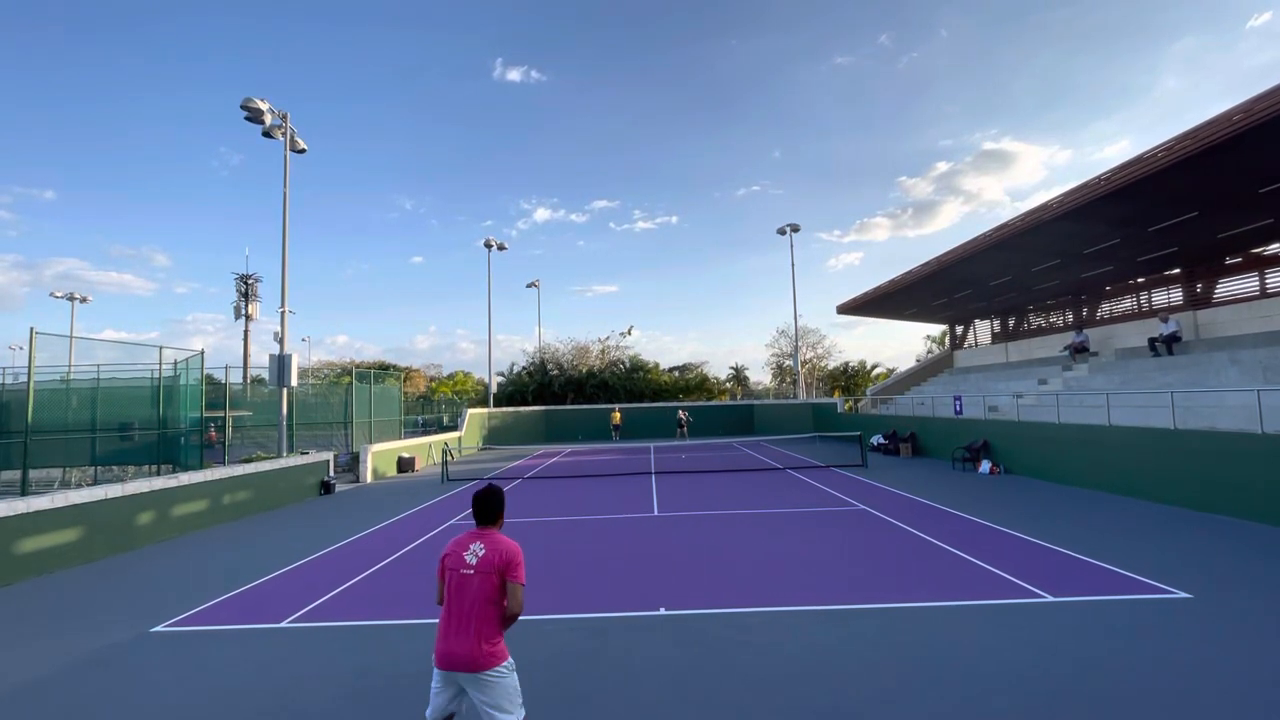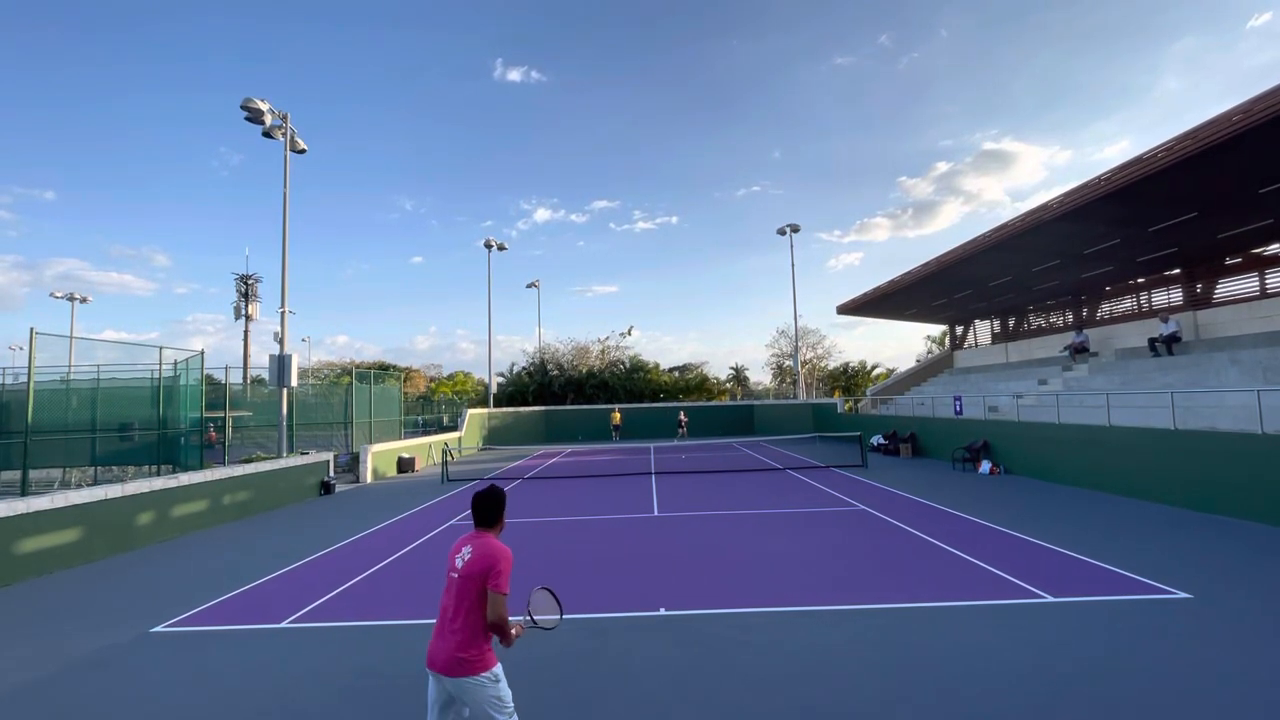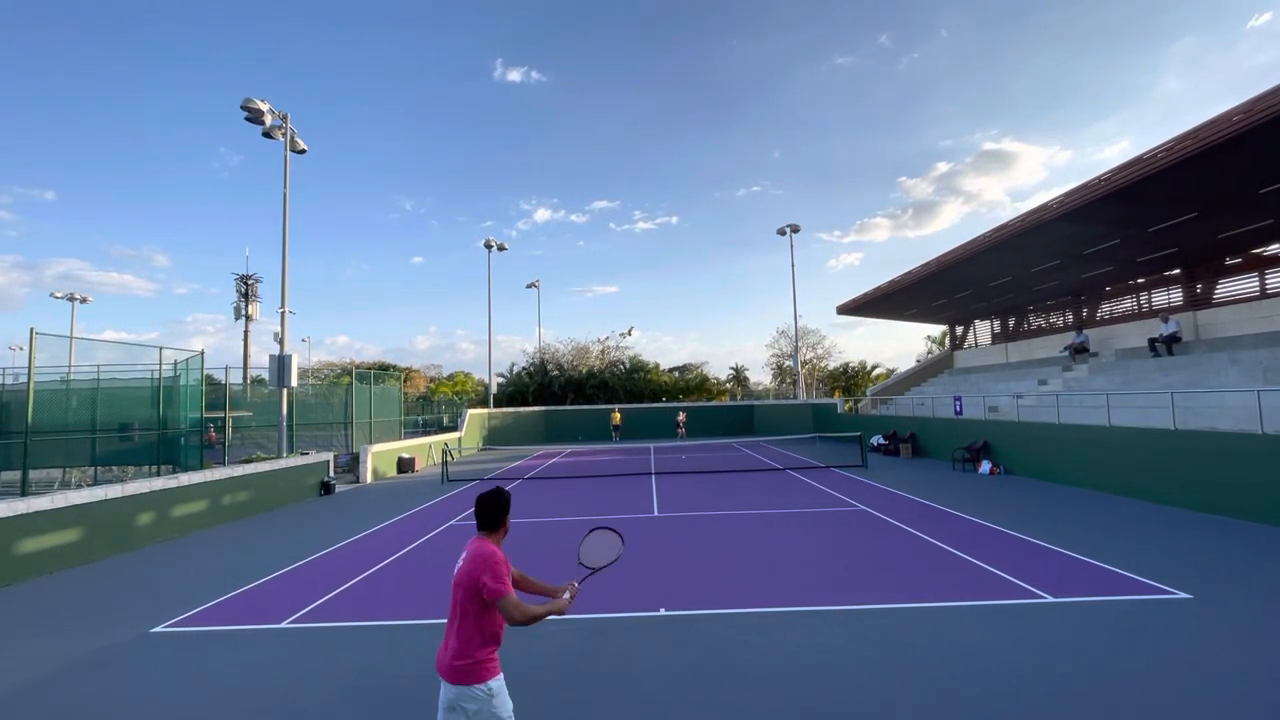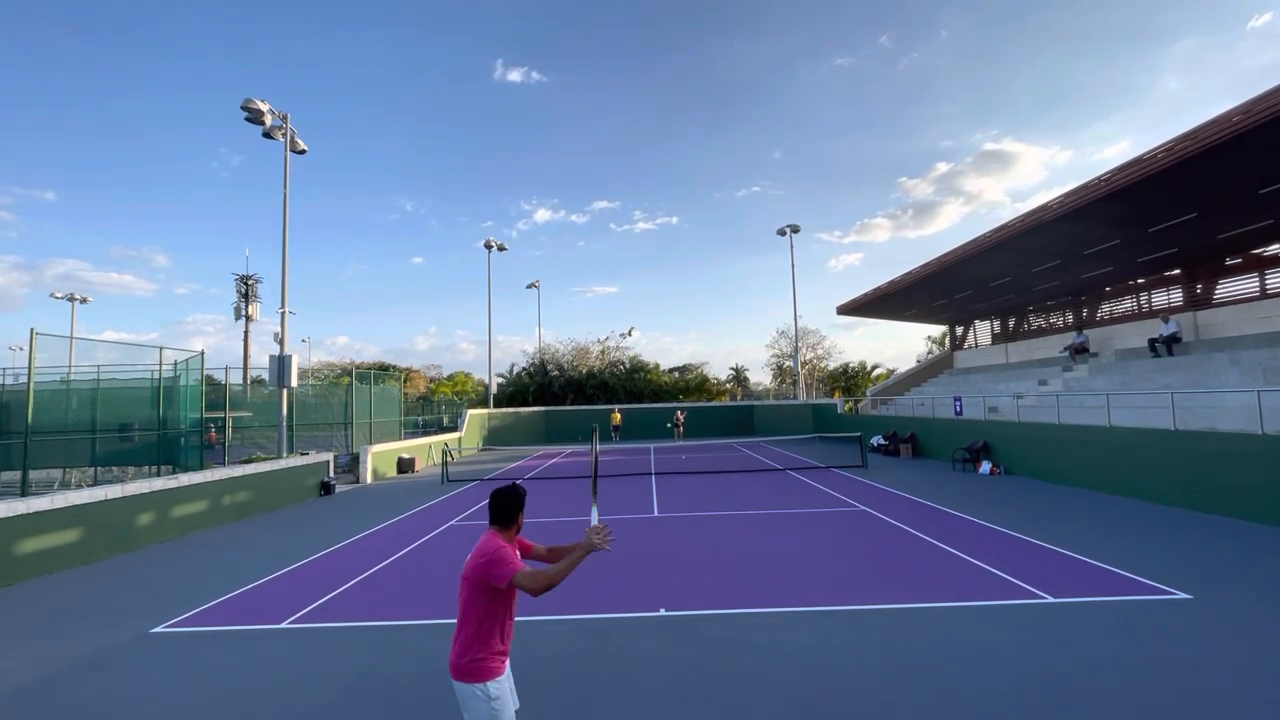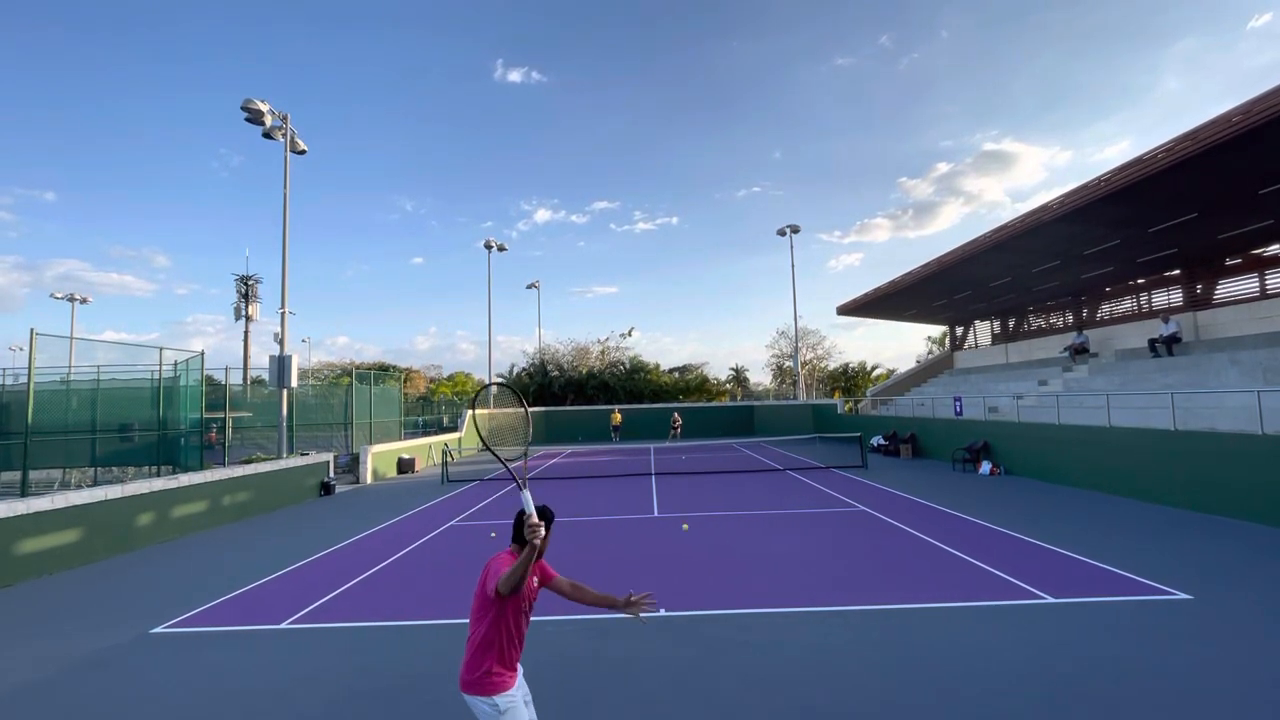
dt=0.2s
person 1, frame 1
left shoulder: (452, 546)
right shoulder: (509, 550)
left elbow: (441, 598)
right elbow: (515, 607)
right wrist: (501, 626)
left hip: (446, 656)
right hip: (486, 659)
person 1, frame 2
left shoulder: (460, 546)
right shoulder: (498, 554)
right elbow: (495, 616)
left wrist: (506, 626)
right wrist: (509, 635)
left hip: (437, 659)
right hip: (472, 665)
person 1, frame 3
left shoulder: (476, 548)
right shoulder: (490, 557)
left elbow: (514, 578)
right elbow: (516, 615)
left wrist: (556, 592)
right wrist: (555, 607)
left hip: (451, 664)
right hip: (476, 671)
person 1, frame 4
left shoulder: (503, 541)
right shoulder: (496, 551)
left elbow: (546, 553)
right elbow: (535, 584)
left wrist: (582, 546)
right wrist: (583, 550)
left hip: (476, 660)
right hip: (481, 668)
person 1, frame 5
left shoulder: (533, 563)
right shoulder: (501, 565)
left elbow: (570, 589)
right elbow: (507, 587)
left wrist: (619, 604)
right wrist: (531, 548)
left hip: (509, 673)
right hip: (489, 684)
